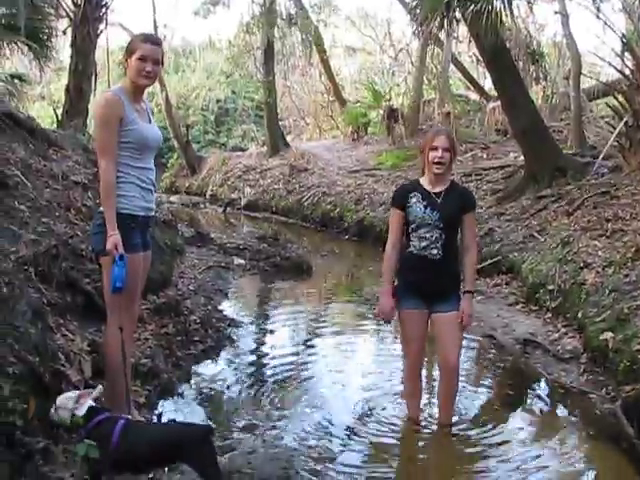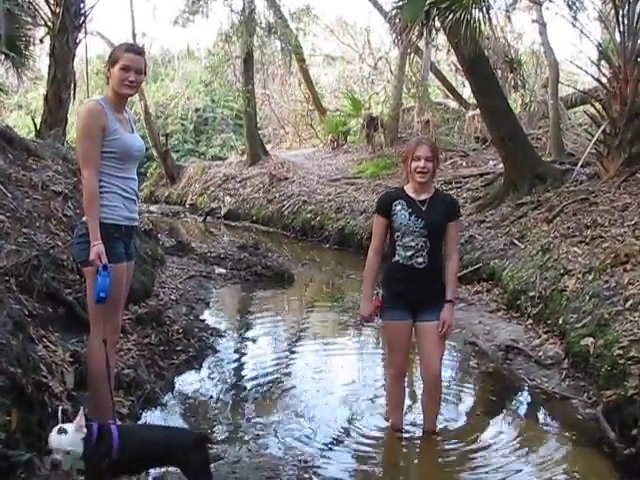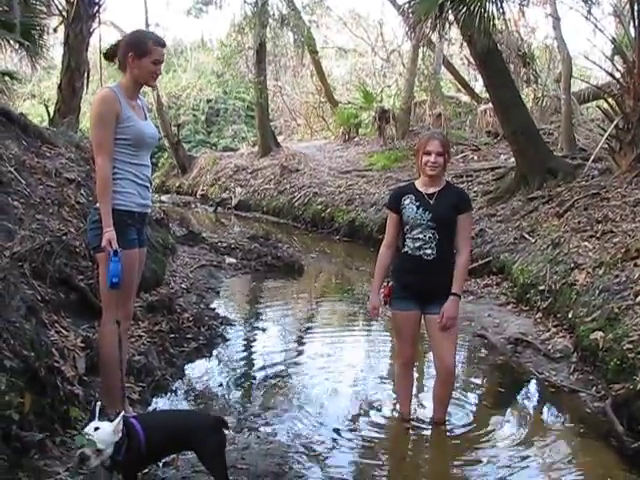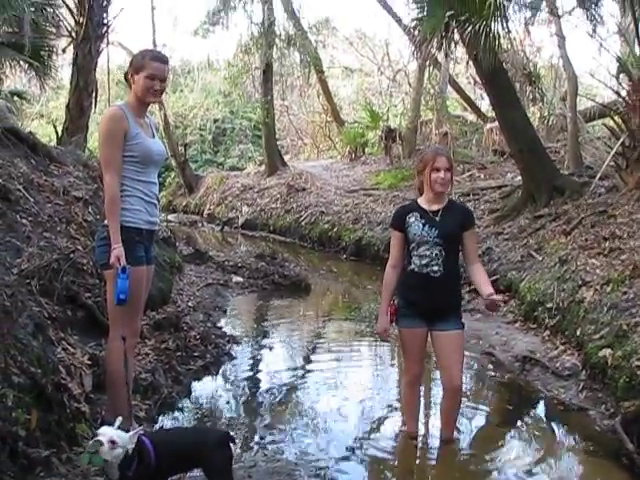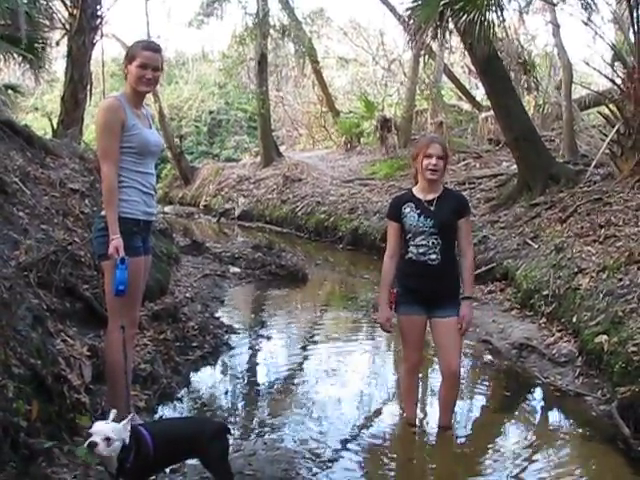
dt=1s
person 1, frame 1
left shoulder: (145, 108)
right shoulder: (111, 102)
right elbow: (106, 167)
left wrist: (142, 220)
right wrist: (112, 229)
left hip: (143, 219)
right hip: (121, 219)
left knee: (130, 318)
right knee: (119, 319)
left ankle: (126, 406)
right ankle: (118, 411)
person 1, frame 2
left shoulder: (128, 117)
right shoulder: (94, 111)
right elbow: (89, 178)
left wrist: (122, 234)
right wrist: (96, 239)
left hip: (125, 230)
right hip: (104, 230)
left knee: (113, 330)
right knee: (103, 331)
left ankle: (106, 417)
right ankle: (102, 424)
person 1, frame 3
left shoulder: (141, 104)
right shoulder: (108, 99)
right elbow: (102, 164)
left wrist: (138, 217)
right wrist: (107, 225)
left hip: (138, 216)
right hip: (117, 215)
left knee: (125, 316)
right knee: (114, 317)
left ankle: (117, 403)
right ankle: (114, 410)
person 1, frame 4
left shoulder: (150, 123)
right shoulder: (117, 116)
right elbow: (111, 181)
left wrist: (145, 235)
right wrist: (116, 242)
left hip: (146, 233)
right hip: (125, 232)
left knee: (131, 333)
right knee: (123, 333)
left ankle: (119, 419)
right ankle: (120, 426)
person 1, frame 5
left shoulder: (146, 113)
right shoulder: (114, 107)
right elbow: (109, 172)
left wrist: (138, 229)
right wrist: (114, 233)
left hip: (143, 224)
right hip: (122, 224)
left knee: (130, 324)
right knee: (122, 324)
left ankle: (118, 410)
right ankle: (120, 417)
person 2, frame 1
left shoulder: (463, 197)
right shoulder: (405, 193)
left elbow: (469, 247)
right elbow: (393, 245)
left wrist: (468, 294)
right wrist: (385, 291)
left hip: (447, 291)
right hip: (410, 288)
left knee: (450, 364)
right knee: (413, 360)
left ankle: (444, 426)
right ankle: (413, 421)
person 2, frame 2
left shoulder: (447, 205)
right shoulder: (389, 201)
left elbow: (451, 256)
right elbow: (375, 251)
left wrist: (449, 304)
right wrist: (366, 297)
left hip: (432, 300)
right hip: (395, 297)
left knee: (433, 374)
right knee: (396, 370)
left ankle: (429, 433)
right ankle: (395, 430)
person 2, frame 3
left shoulder: (458, 198)
right shoulder: (401, 196)
left elbow: (463, 250)
right elbow: (388, 245)
left wrist: (455, 297)
right wrist: (375, 290)
left hip: (440, 292)
right hip: (405, 289)
left knee: (446, 367)
right knee: (405, 358)
left ankle: (438, 423)
right ankle: (404, 420)
person 2, frame 4
left shoulder: (461, 214)
right shoulder: (405, 214)
left elbow: (473, 263)
right elbow: (394, 265)
left wrist: (490, 295)
right wrist: (383, 311)
left hip: (448, 310)
right hip: (411, 307)
left knee: (454, 383)
right knee: (412, 375)
left ankle: (447, 440)
right ankle: (410, 437)
person 2, frame 5
left shoulder: (456, 202)
right shoulder: (400, 204)
left elbow: (466, 253)
right elbow: (391, 255)
left wrist: (467, 299)
right wrist: (383, 303)
left hip: (446, 297)
right hip: (409, 295)
left knee: (452, 370)
right knee: (411, 363)
left ankle: (444, 427)
right ankle: (409, 424)
